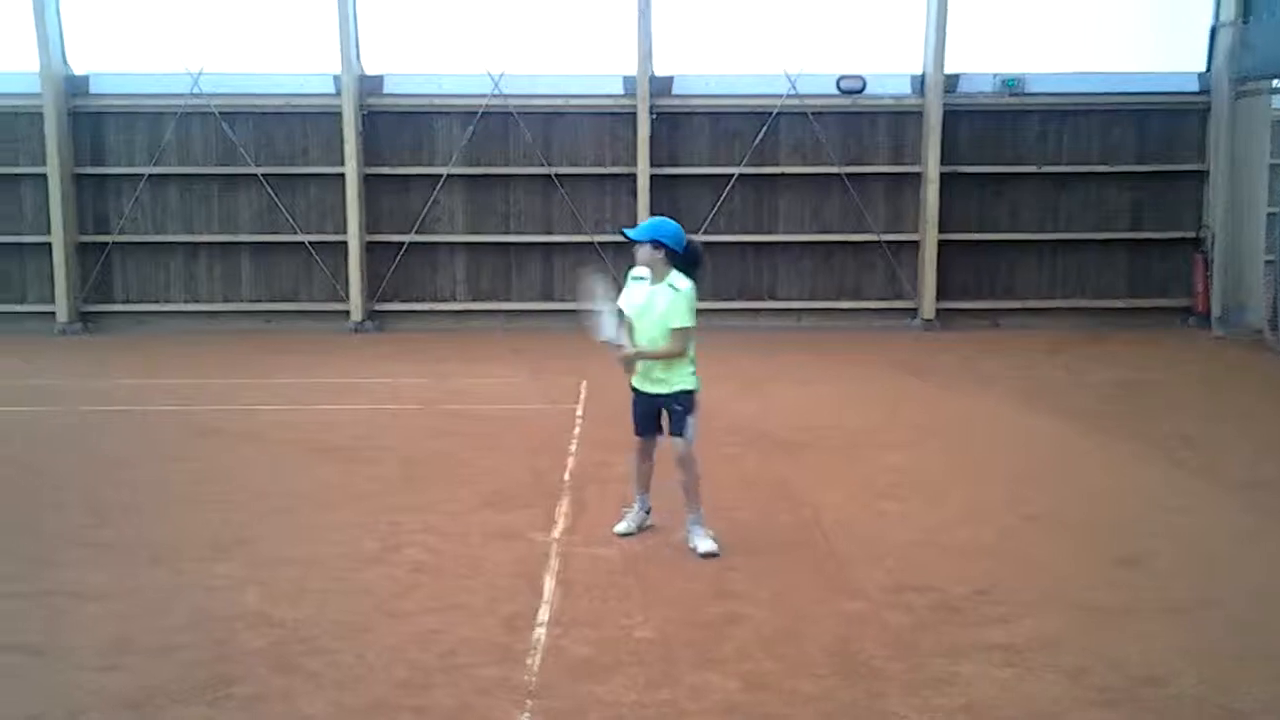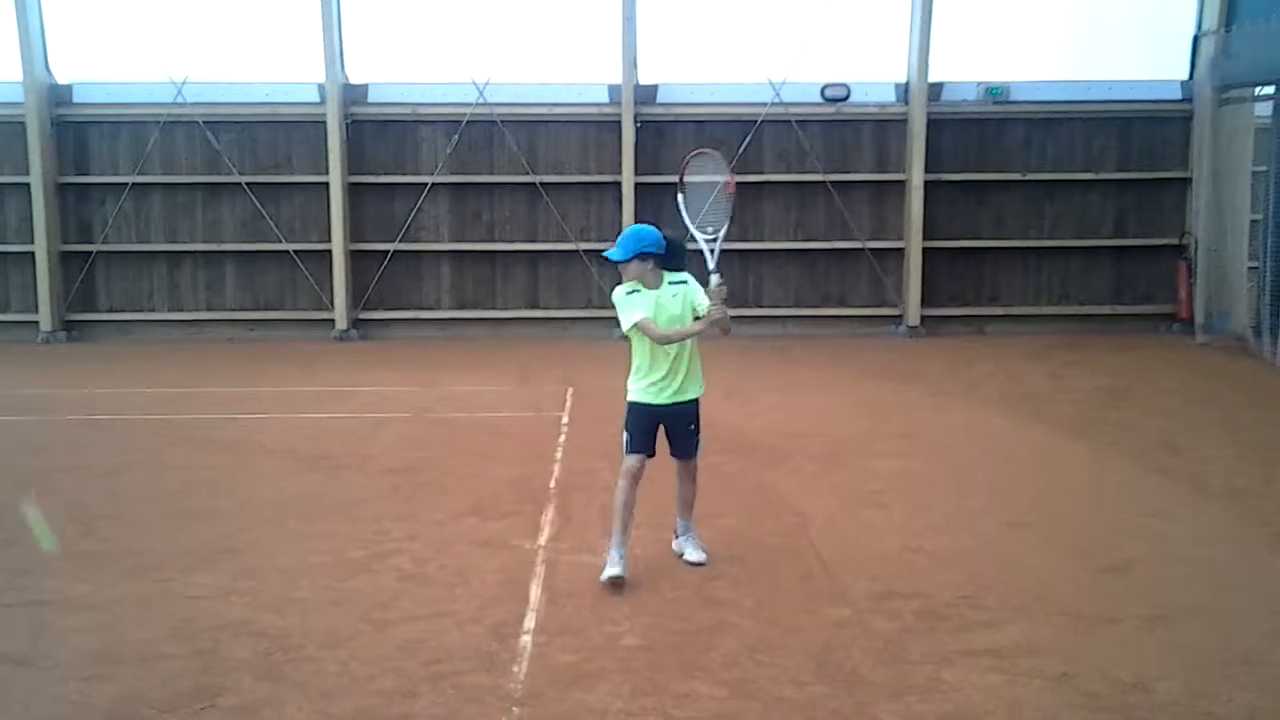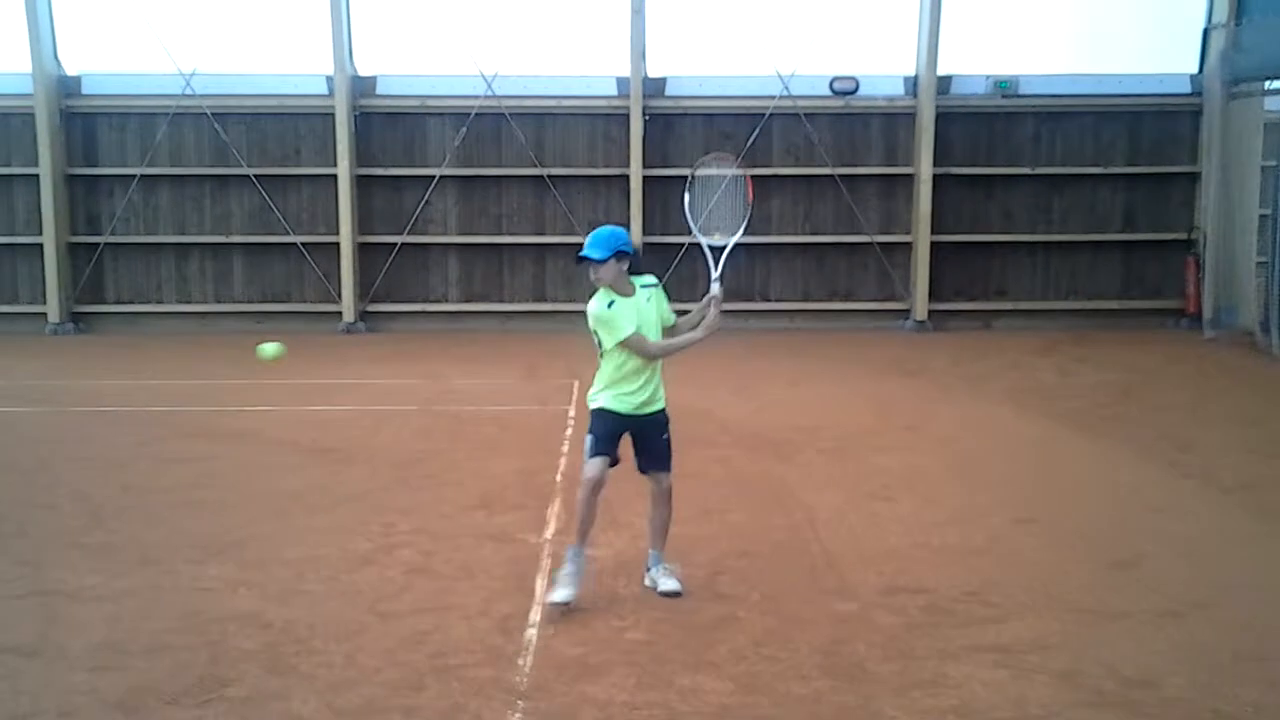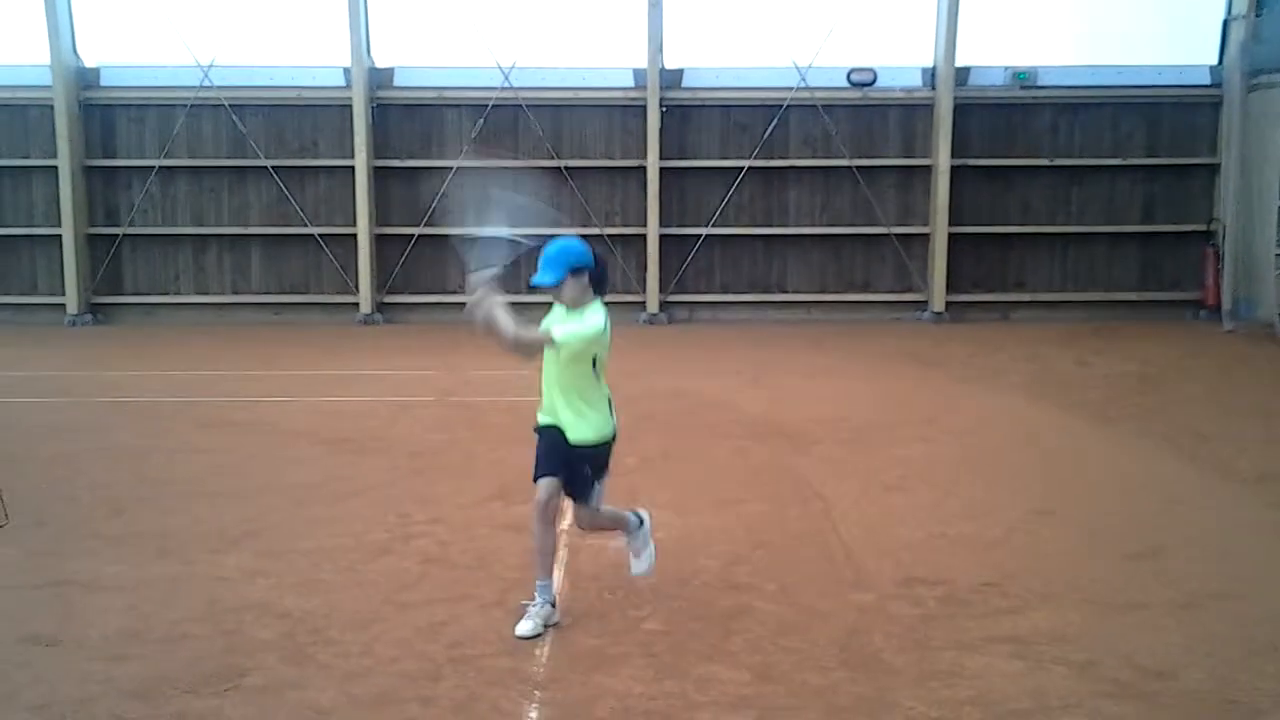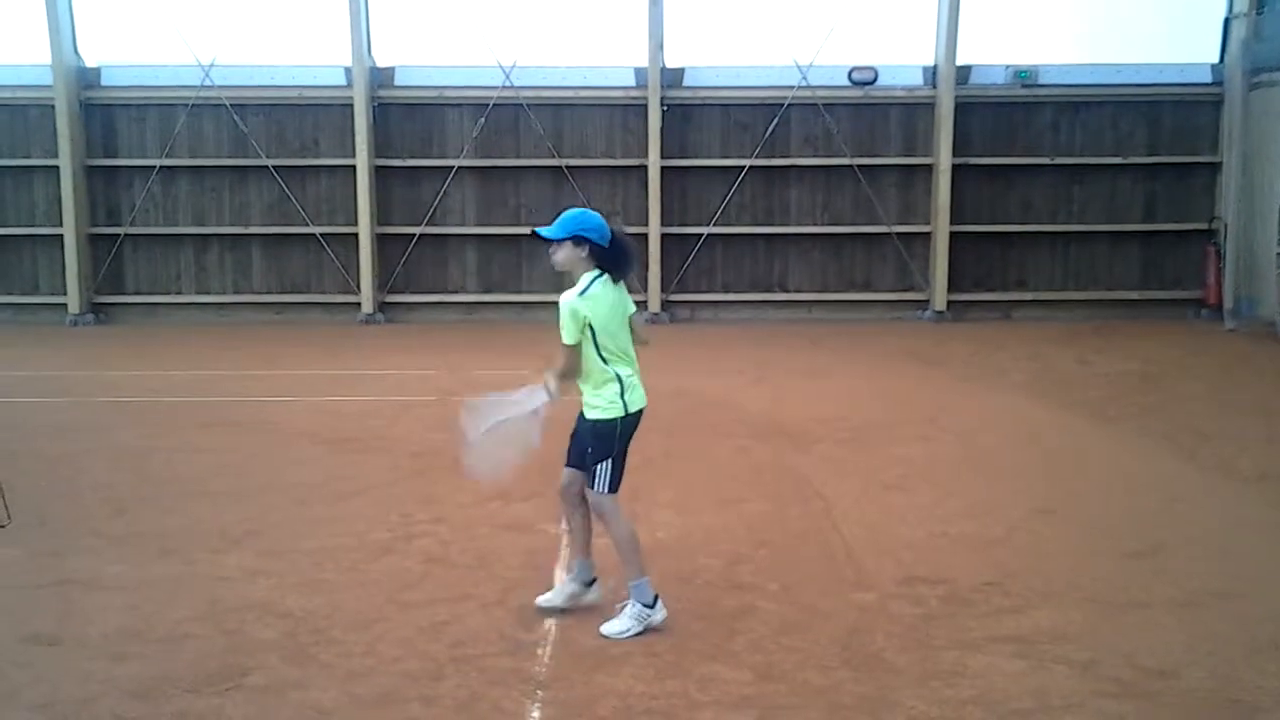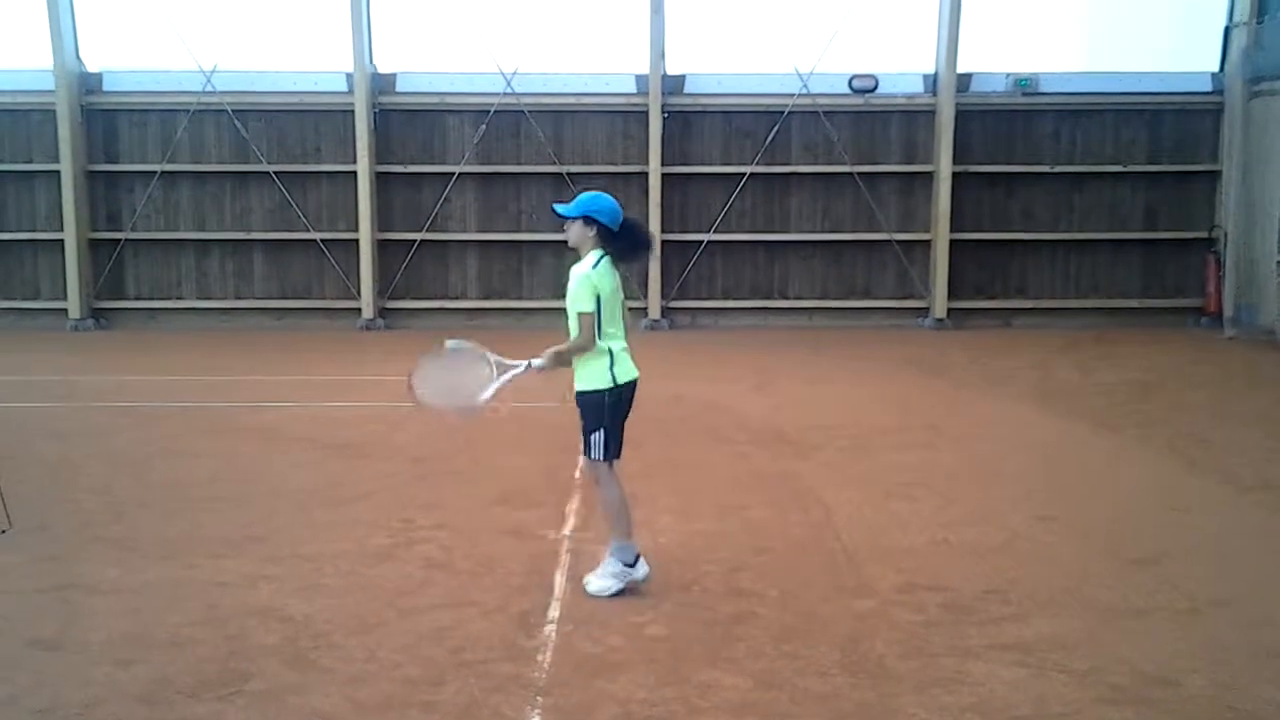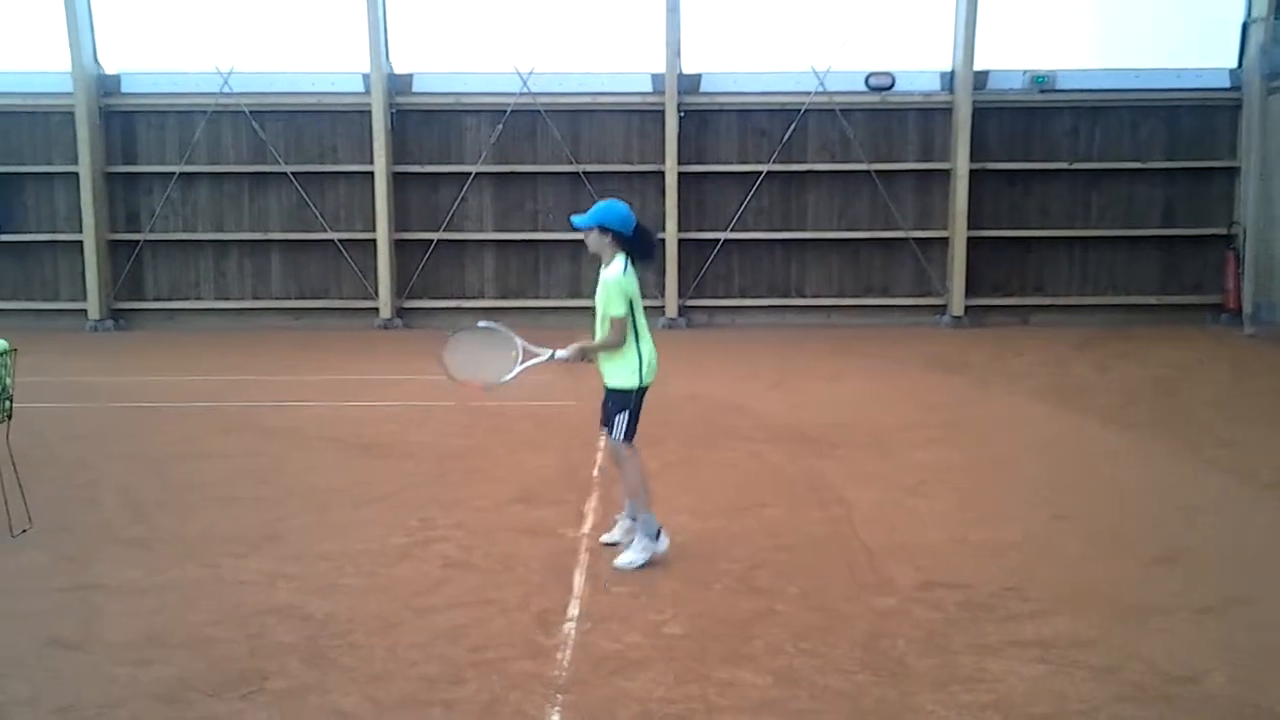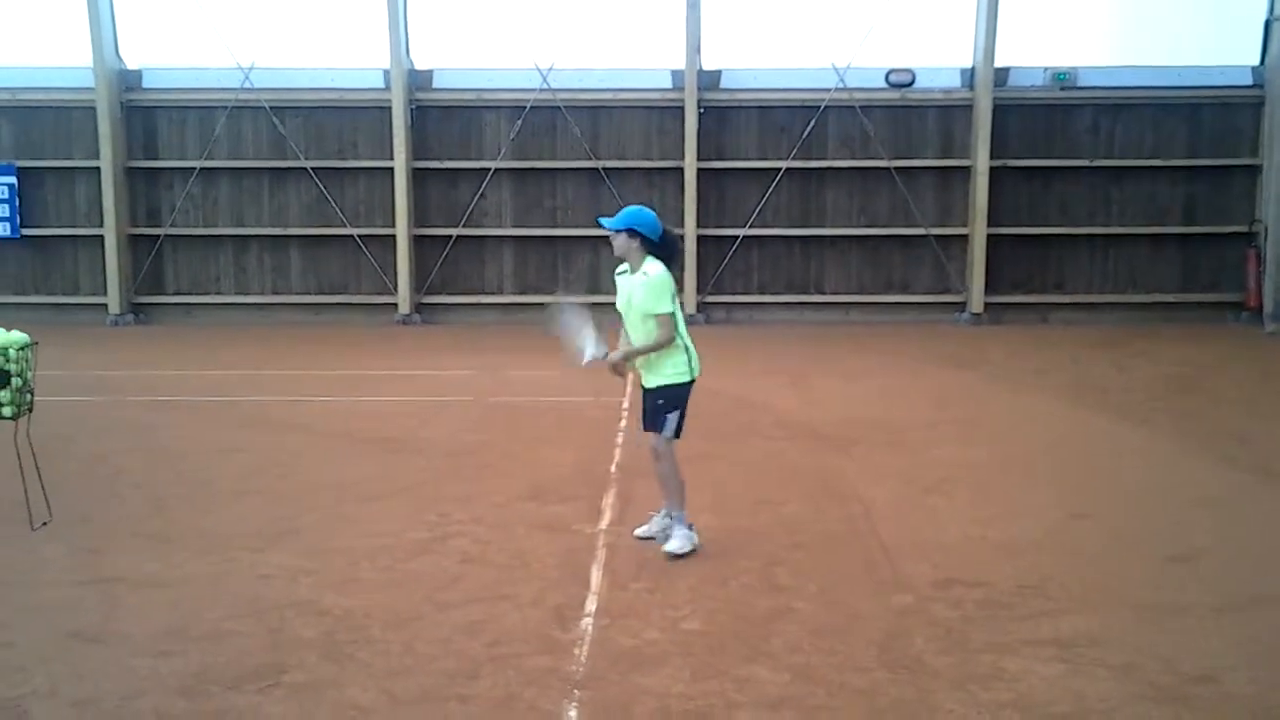
dt=0.5s
person 1, frame 1
left shoulder: (681, 289)
right shoulder: (636, 277)
left elbow: (684, 344)
right elbow: (628, 324)
left wrist: (637, 351)
right wrist: (628, 354)
left hip: (677, 384)
right hip: (643, 382)
left knee: (682, 452)
right knee: (643, 445)
left ankle: (696, 526)
right ankle: (641, 508)
person 1, frame 2
left shoulder: (685, 284)
right shoulder: (623, 295)
left elbow: (724, 330)
right elbow: (658, 336)
left wrist: (719, 310)
right wrist: (701, 324)
left hip: (683, 395)
right hip: (643, 395)
left knee: (687, 467)
right knee: (631, 469)
left ankle: (684, 533)
right ankle: (616, 554)
person 1, frame 3
left shoulder: (651, 287)
right shoulder: (600, 309)
left elbow: (671, 329)
right elbow: (651, 351)
left wrist: (703, 311)
right wrist: (700, 334)
left hip: (650, 406)
right hip: (609, 404)
left knee: (662, 487)
right knee: (592, 478)
left ankle: (656, 566)
right ankle: (571, 569)
person 1, frame 4
left shoulder: (592, 323)
right shoulder: (562, 309)
left elbow: (524, 340)
right elbow: (522, 343)
left wrist: (496, 307)
right wrist: (494, 308)
left hip: (590, 430)
right hip: (554, 423)
left knee: (586, 519)
right knee: (543, 504)
left ankle: (634, 524)
right ankle: (544, 601)
person 1, frame 5
left shoulder: (572, 301)
right shoulder: (612, 285)
left elbow: (570, 368)
right elbow: (641, 336)
left wrist: (553, 380)
left hip: (611, 409)
right hip: (601, 406)
left knee: (601, 501)
right knee: (571, 487)
left ankle: (645, 603)
right ankle: (580, 581)
person 1, frame 6
left shoulder: (583, 272)
right shoulder: (606, 266)
left elbow: (586, 340)
left wrist: (556, 354)
right wrist: (565, 353)
left hip: (602, 382)
right hip: (612, 378)
left knee: (600, 469)
right knee: (598, 467)
left ankle: (628, 560)
right ankle: (619, 554)
person 1, frame 7
left shoulder: (613, 278)
right shoulder: (617, 269)
left elbow: (616, 339)
left wrist: (582, 348)
right wrist: (590, 350)
left hip: (629, 376)
right hip: (621, 374)
left knee: (619, 450)
right knee: (618, 447)
left ankle: (649, 535)
right ankle: (632, 518)
person 1, frame 8
left shoulder: (655, 275)
right shoulder: (622, 274)
left elbow: (667, 335)
right elbow: (628, 324)
left wrist: (629, 354)
right wrist: (622, 351)
left hip: (674, 371)
right hip: (654, 373)
left knee: (660, 446)
right knee: (658, 445)
left ankle: (683, 527)
right ankle: (670, 515)
